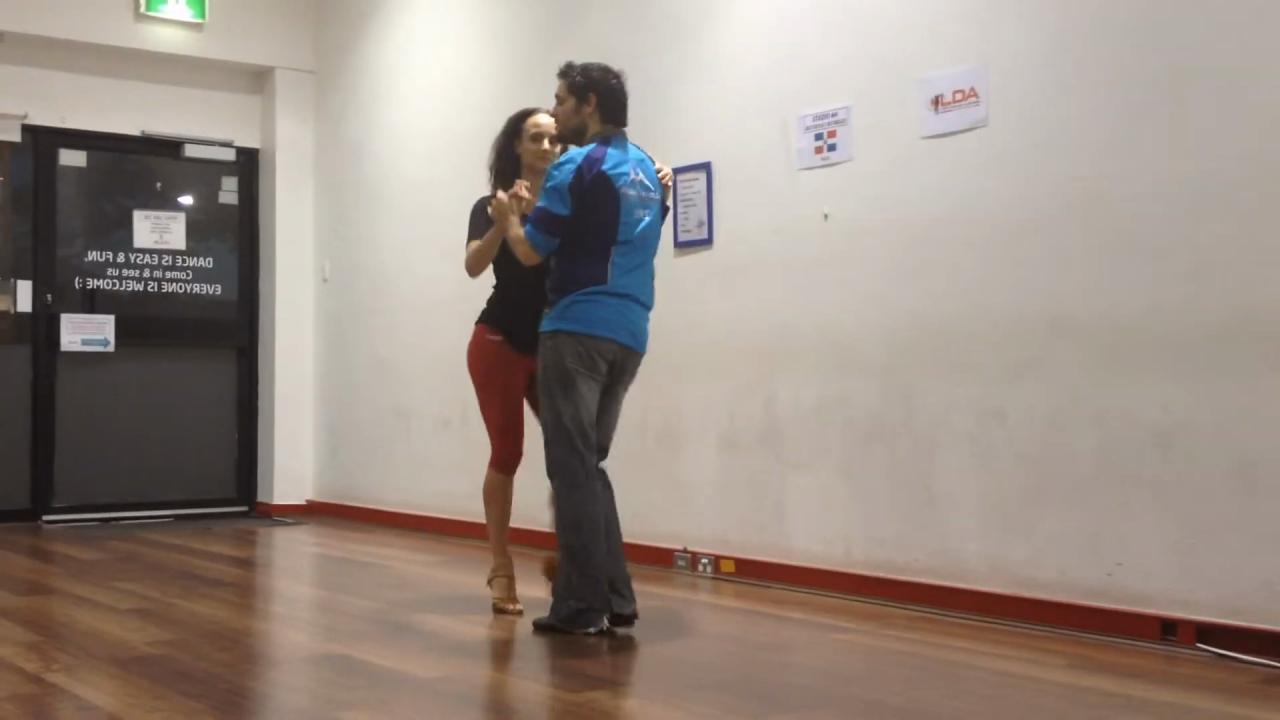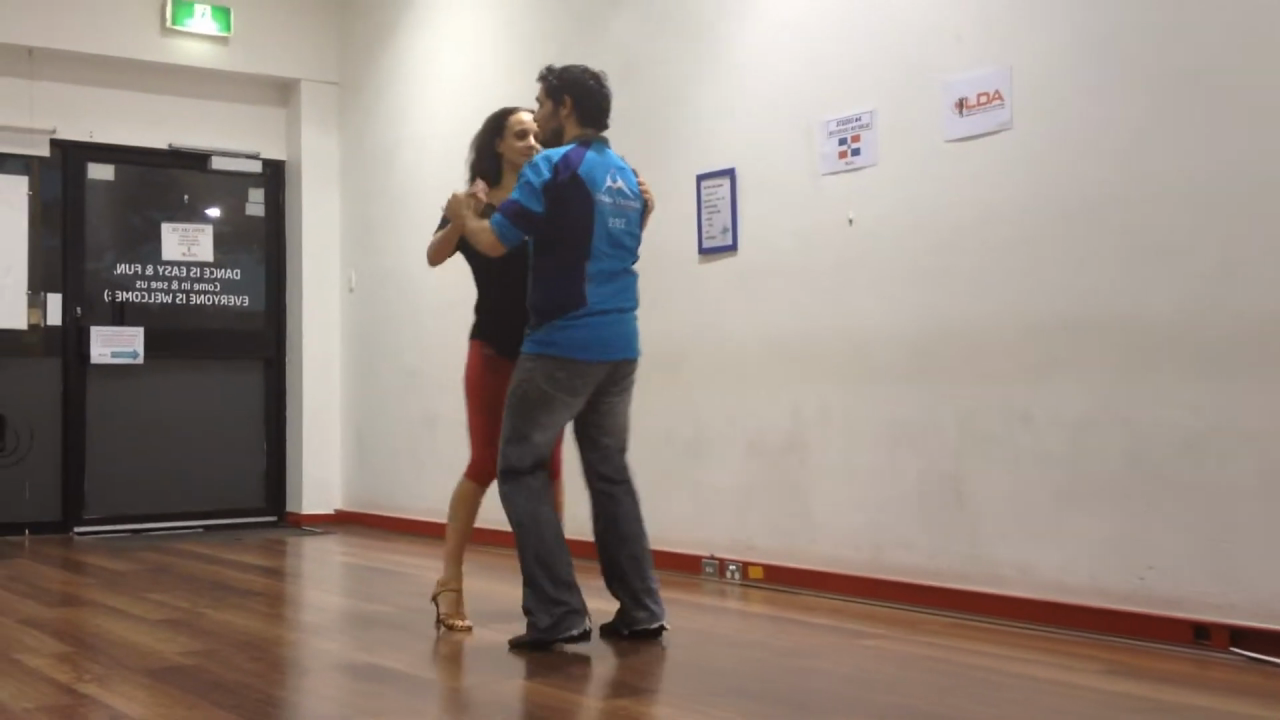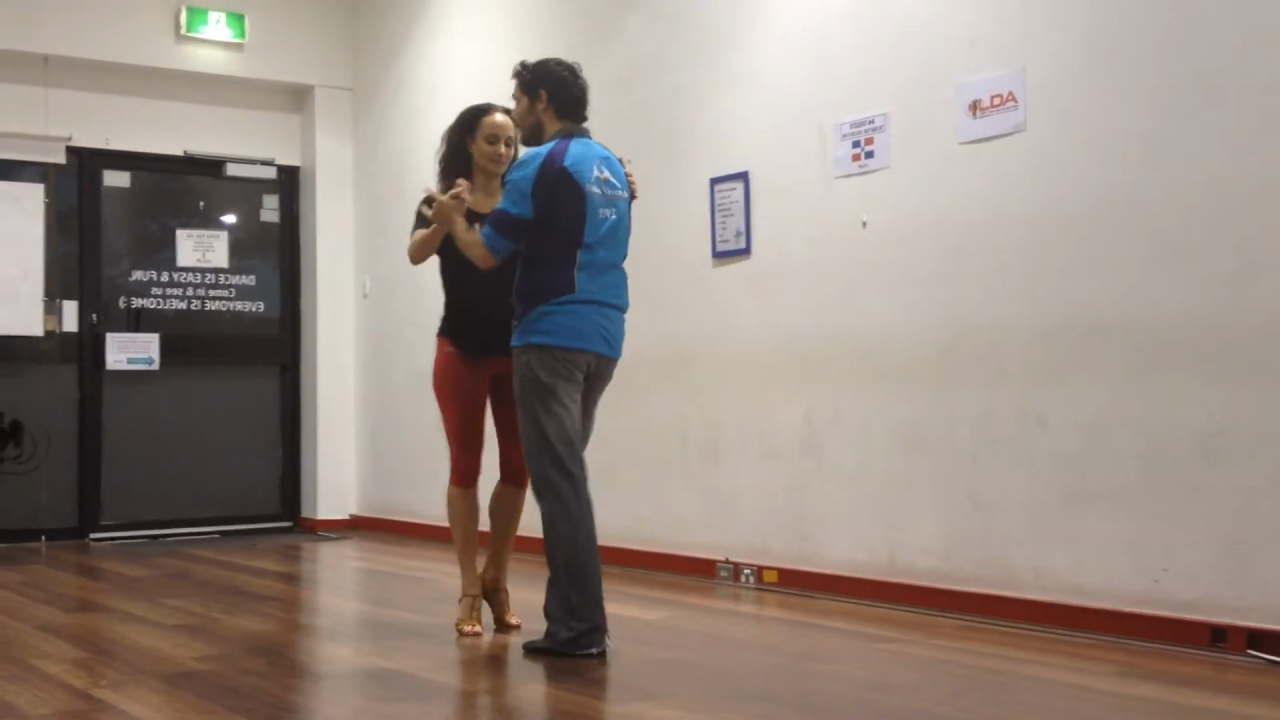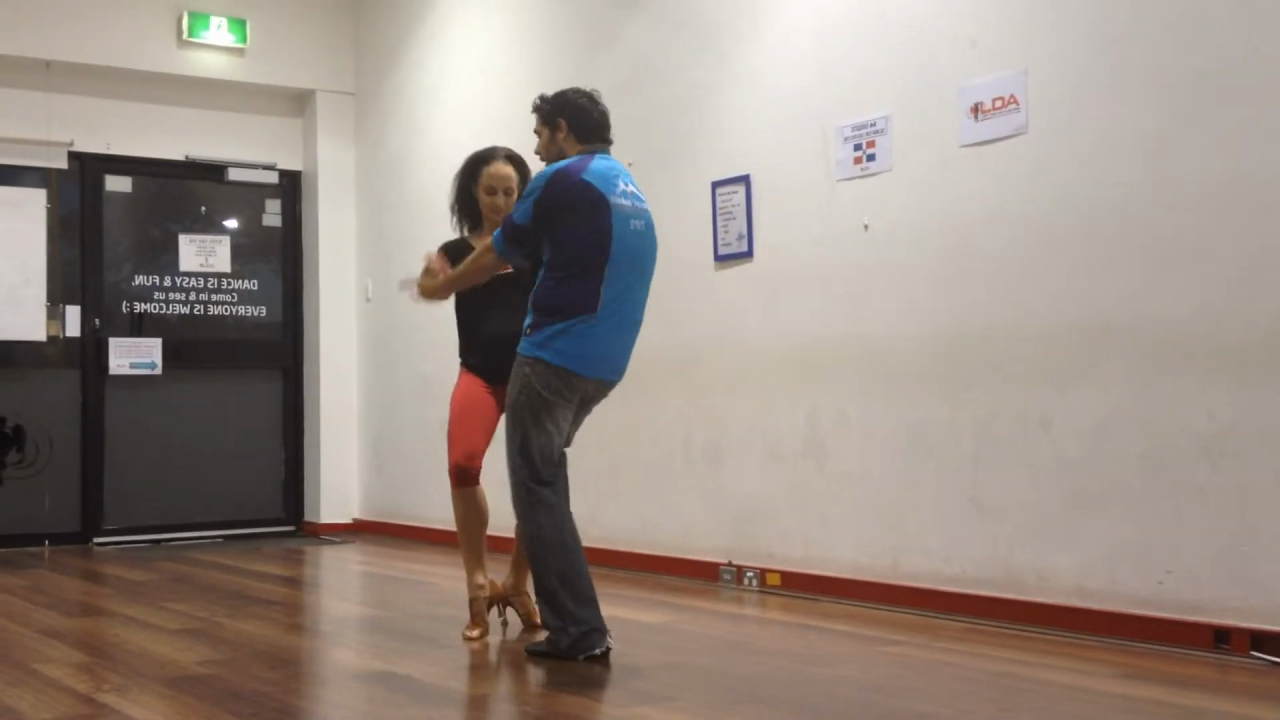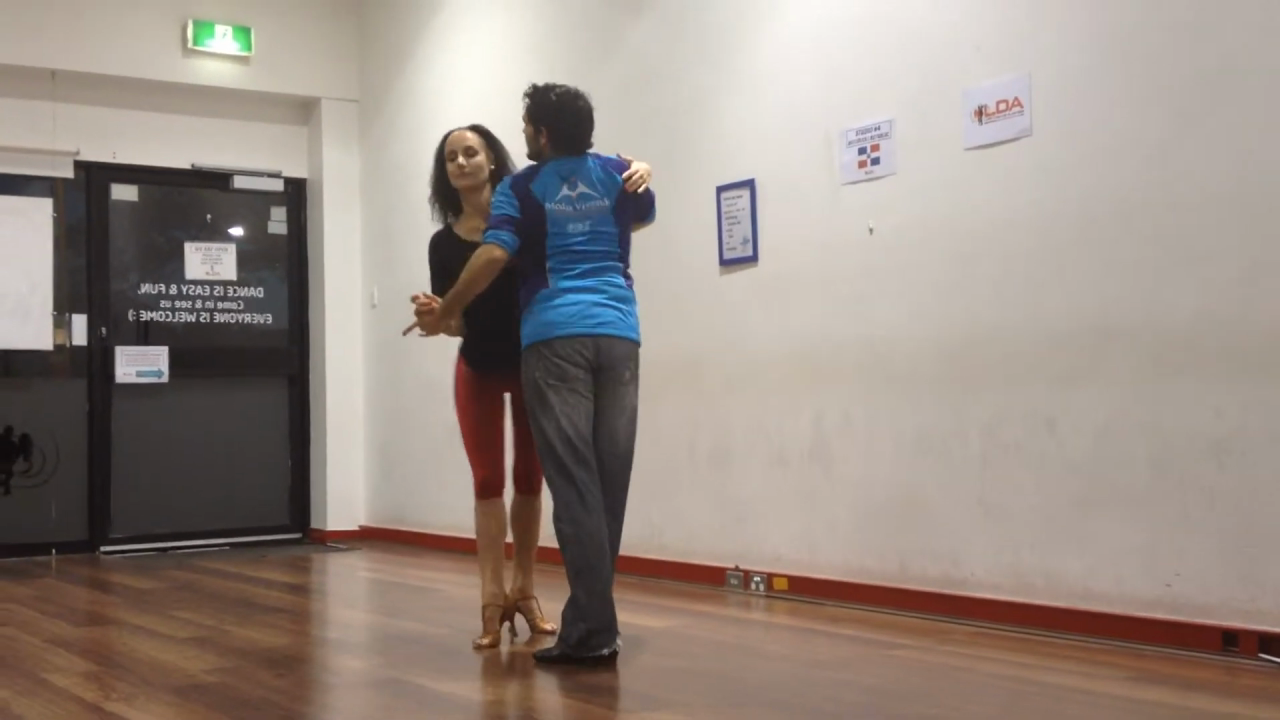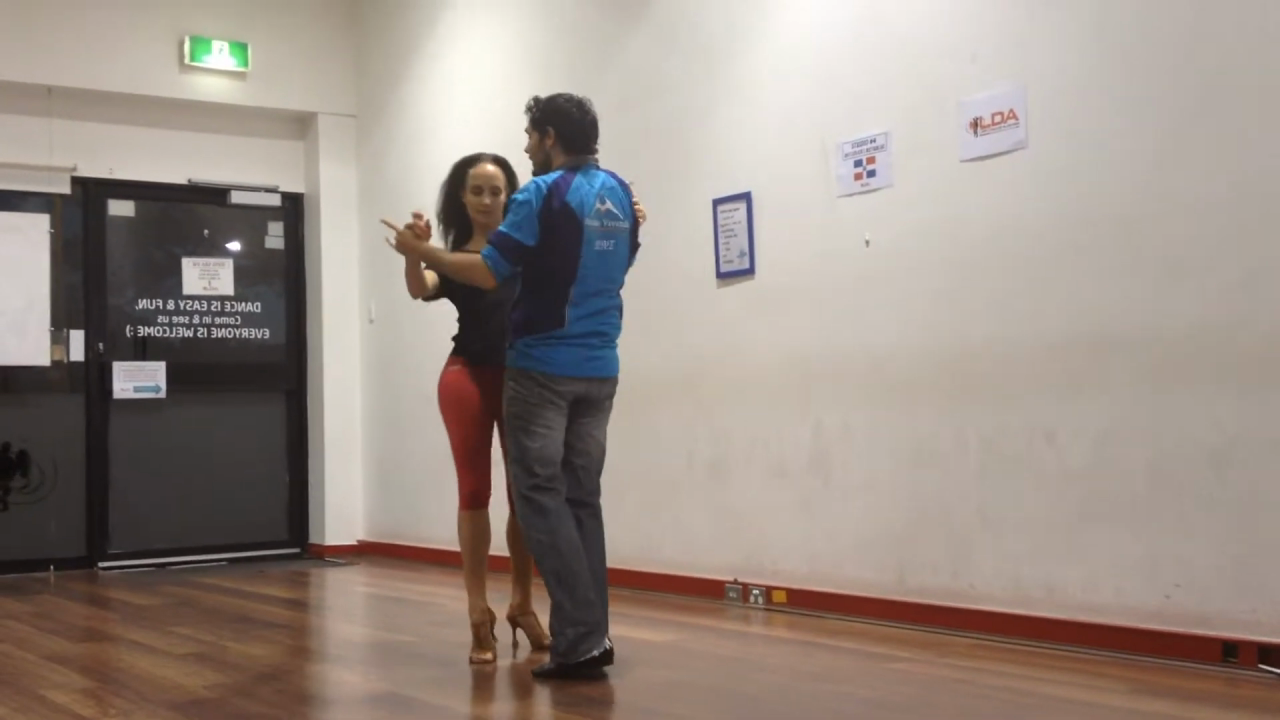
dt=0.7s
person 1, frame 1
left shoulder: (577, 165)
right shoulder: (648, 169)
left elbow: (532, 252)
left wrist: (511, 218)
left hip: (577, 328)
right hip: (628, 333)
left knee: (571, 468)
right knee: (588, 464)
left ankle: (581, 607)
right ankle: (614, 597)
person 1, frame 2
left shoulder: (552, 166)
right shoulder: (627, 174)
left elbow: (494, 241)
left wrist: (463, 215)
left hip: (560, 346)
right hip: (619, 347)
left knee: (521, 472)
right knee: (609, 474)
left ankle: (558, 613)
right ankle: (641, 608)
person 1, frame 3
left shoulder: (543, 163)
right shoulder: (609, 165)
left elbow: (488, 253)
left wrist: (453, 219)
right wrist: (482, 208)
left hip: (552, 337)
right hip: (602, 338)
left knee: (558, 480)
right knee: (562, 473)
left ankle: (578, 627)
right ankle: (579, 614)
person 1, frame 4
left shoulder: (564, 178)
right shoulder: (628, 188)
left elbow: (501, 252)
left wrist: (446, 284)
left hip: (556, 354)
right hip: (604, 360)
left knee: (538, 490)
right knee: (546, 478)
left ankle: (580, 629)
right ankle: (571, 620)
person 1, frame 5
left shoulder: (520, 187)
right shoulder: (616, 172)
left elbow: (494, 254)
right elbow: (643, 215)
left wrist: (443, 312)
left hip: (554, 336)
right hip: (619, 334)
left knee: (575, 487)
right knee: (608, 484)
left ankle: (592, 632)
right ankle: (593, 622)
person 1, frame 6
left shoulder: (543, 193)
right shoulder: (621, 194)
left elbow: (489, 272)
left wrist: (421, 252)
left hip: (542, 367)
right hip: (600, 369)
left knee: (543, 500)
right knee: (582, 499)
left ankle: (581, 636)
right ankle: (590, 633)
person 2, frame 1
right shoulder: (491, 206)
right elbow: (473, 266)
right wrist: (503, 224)
right hip: (498, 344)
right knee: (507, 453)
right ankle: (501, 569)
person 2, frame 2
right shoulder: (476, 207)
right elbow: (435, 256)
right wrist: (462, 218)
right hip: (493, 353)
left knee: (548, 466)
right knee: (484, 466)
right ankle: (449, 583)
person 2, frame 3
right shoulder: (439, 203)
right elbow: (416, 253)
right wrist: (443, 220)
left hip: (519, 351)
right hip: (462, 352)
left knee: (519, 468)
right knee: (465, 468)
left ankle: (494, 577)
right ankle: (468, 591)
person 2, frame 4
right shoulder: (456, 249)
right elbow: (438, 281)
right wrist: (433, 277)
right hip: (479, 374)
right knee: (462, 464)
left ankle: (515, 586)
right ankle: (478, 585)
person 2, frame 5
right shoulder: (443, 243)
right elbow: (457, 324)
left wrist: (635, 170)
right hip: (478, 369)
left knee: (529, 479)
right knee: (488, 481)
left ankle: (524, 593)
right ankle: (493, 599)
person 2, frame 6
right shoulder: (450, 259)
right elbow: (420, 290)
right wrist: (412, 252)
right hip: (469, 376)
right knee: (475, 491)
left ankle: (523, 606)
right ankle: (480, 614)
